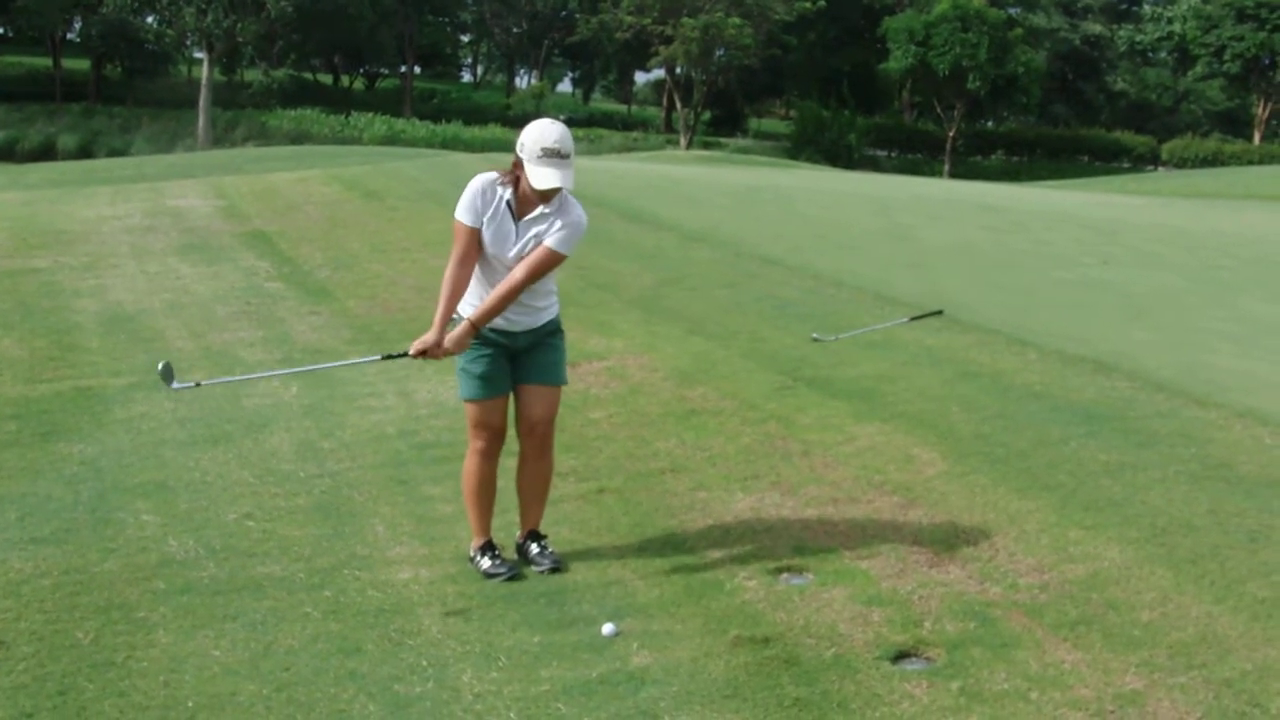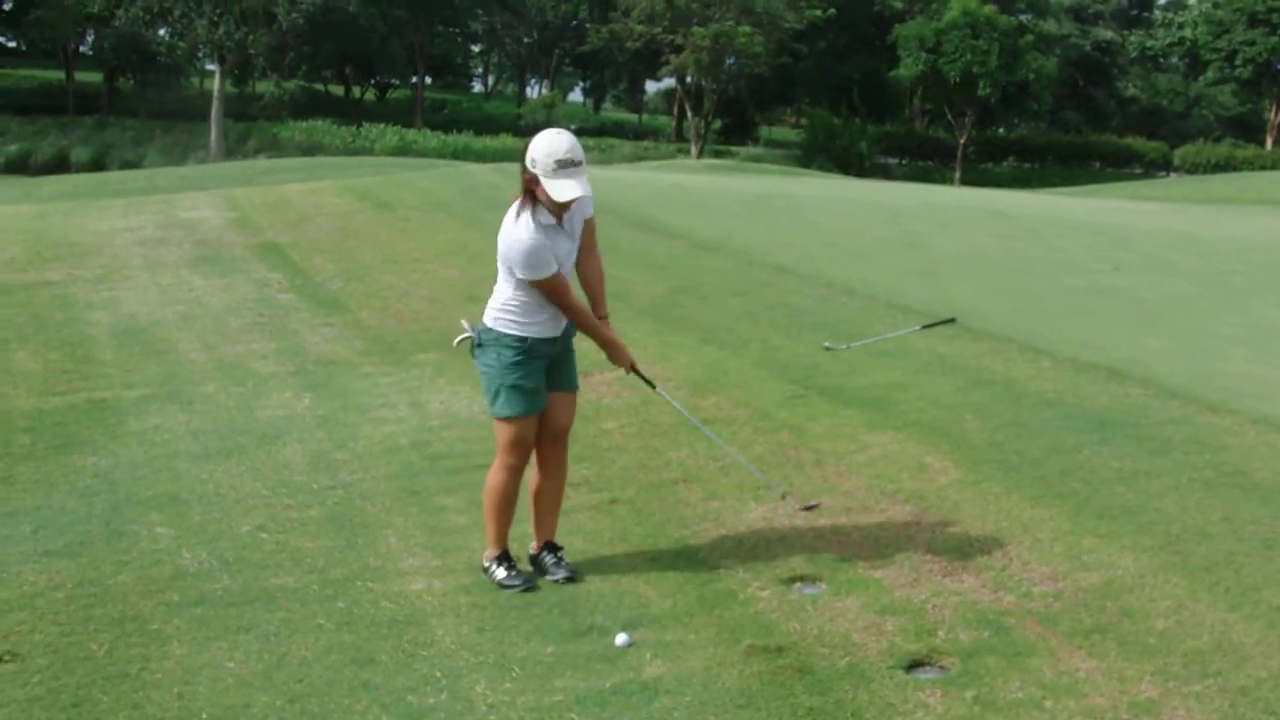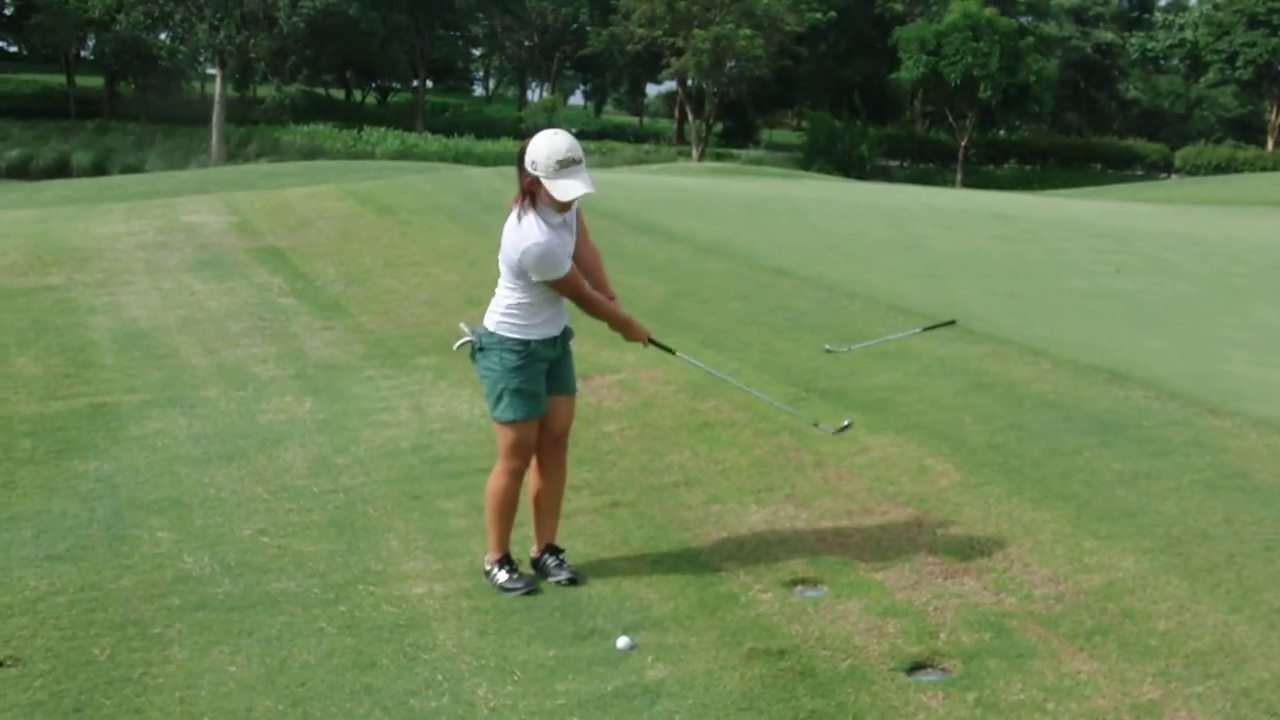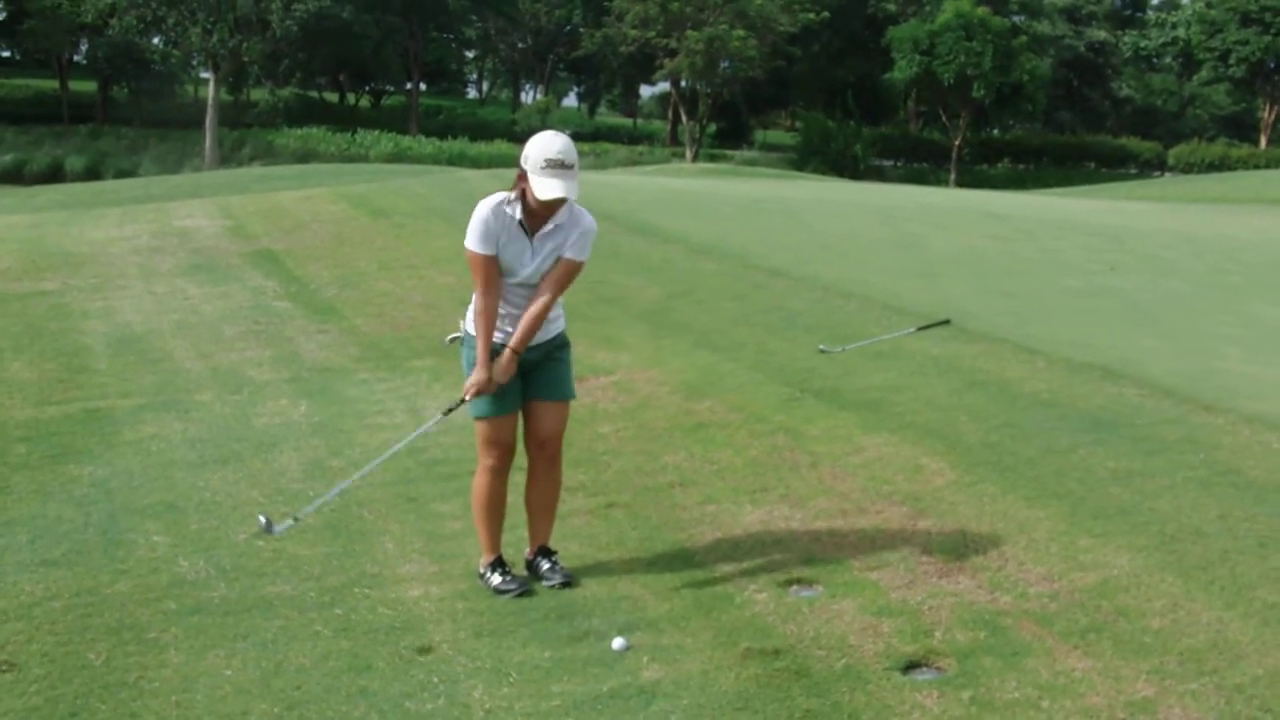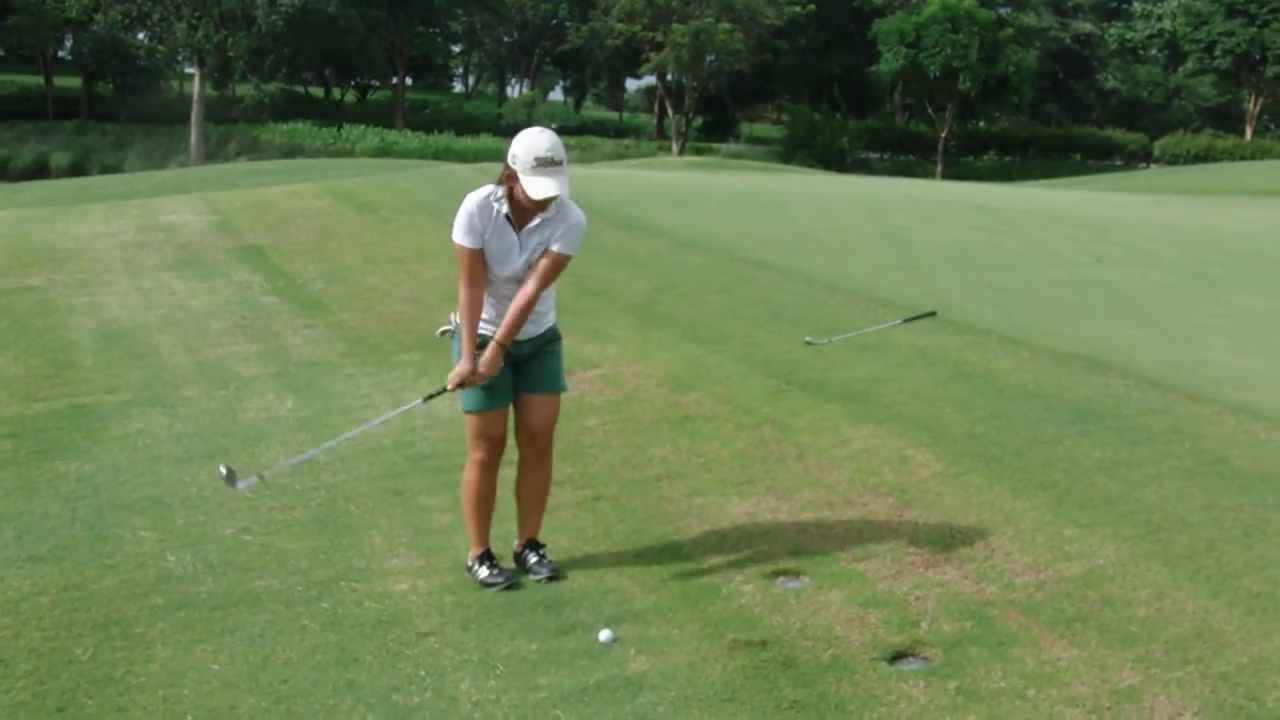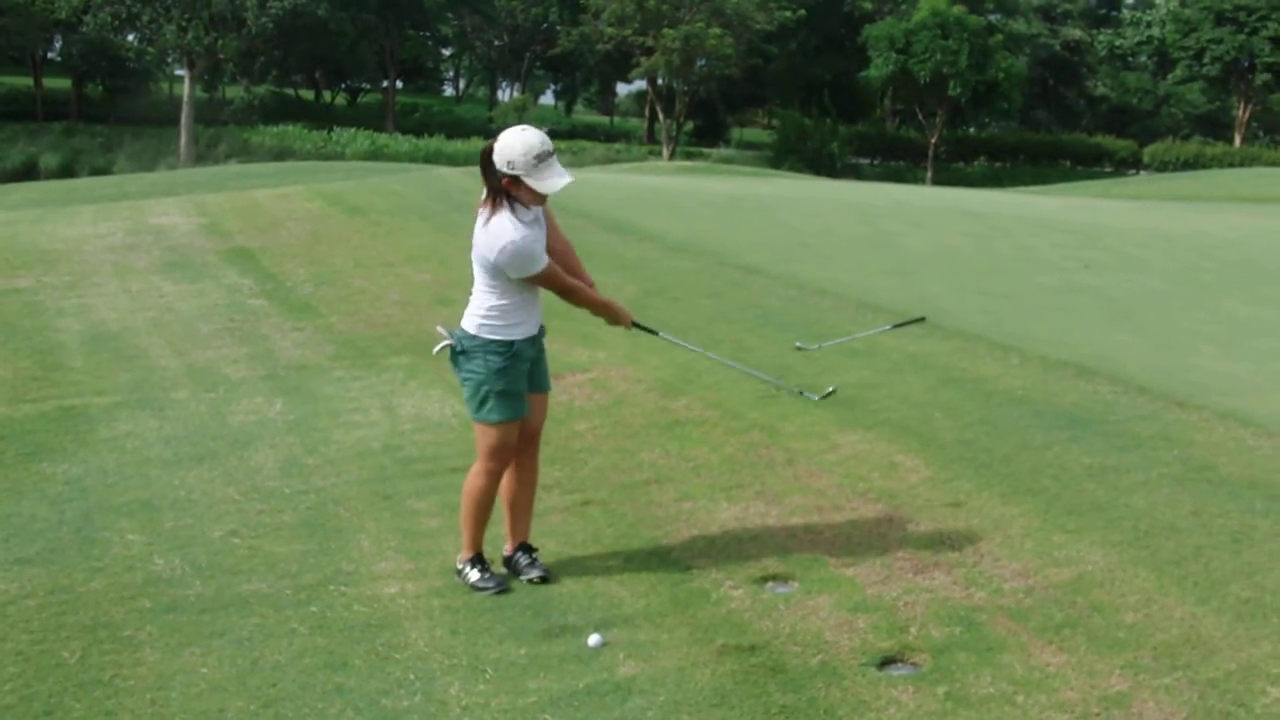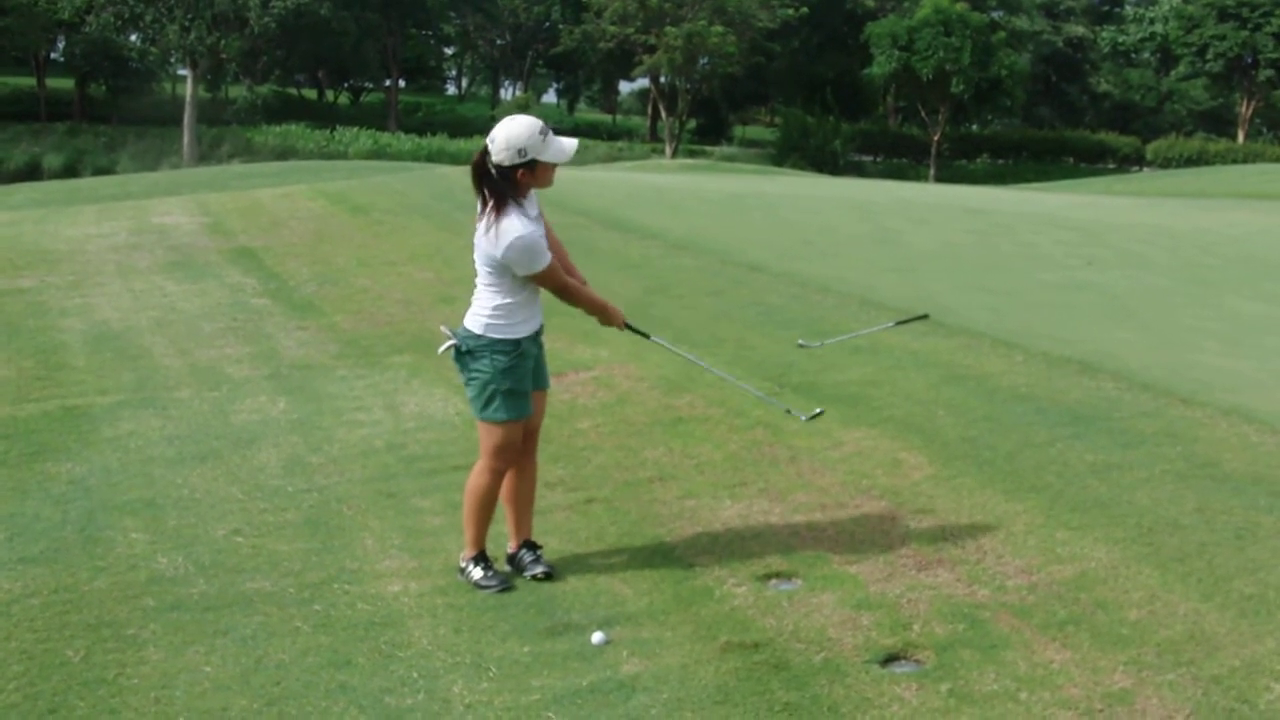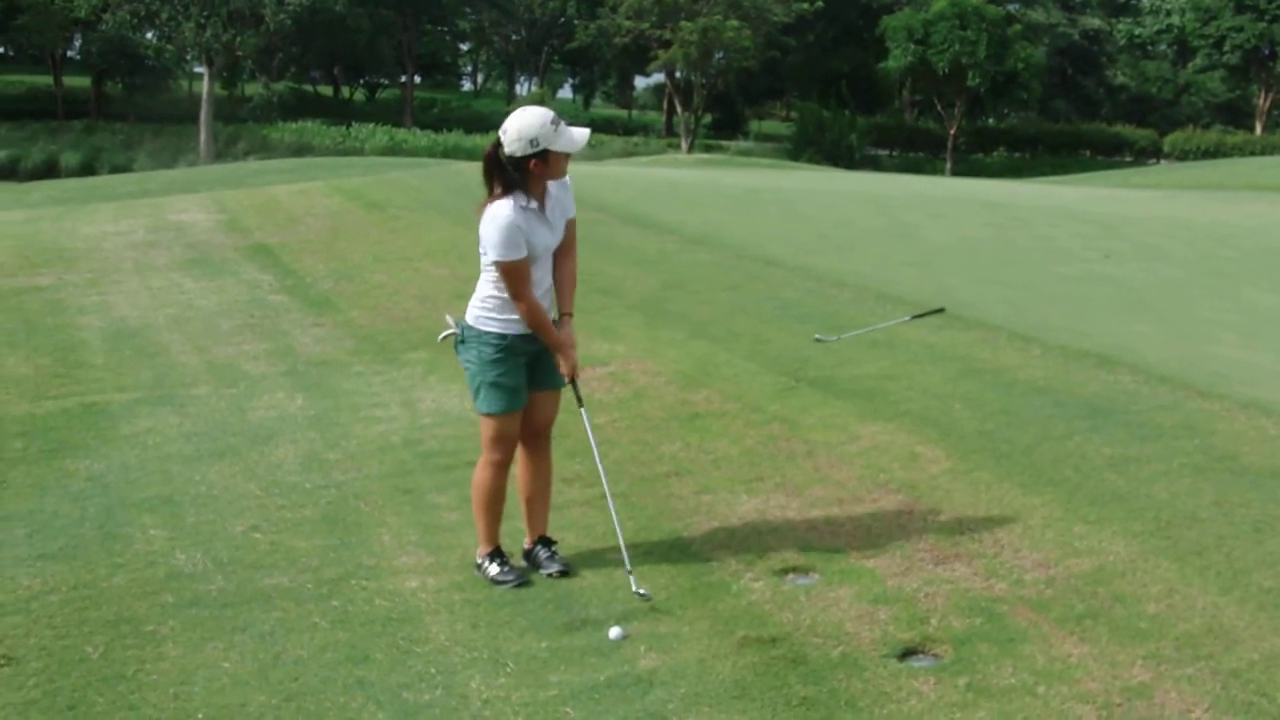
dt=0.4s
person 1, frame 1
left shoulder: (571, 218)
right shoulder: (482, 190)
left elbow: (520, 280)
right elbow: (462, 262)
left wrist: (466, 329)
right wrist: (439, 328)
left hip: (540, 332)
right hip: (484, 333)
left knee: (538, 435)
right knee: (487, 439)
left ankle: (530, 536)
right ankle: (481, 544)
person 1, frame 2
left shoulder: (575, 196)
right shoulder: (525, 239)
left elbow: (588, 257)
right elbow: (569, 304)
left wrist: (603, 321)
right wrist: (612, 345)
left hip: (554, 337)
right hip: (511, 343)
left knee: (554, 443)
right knee: (515, 452)
left ankle: (544, 546)
right ankle: (495, 555)
person 1, frame 3
left shoulder: (556, 196)
right shoulder: (536, 241)
left elbow: (583, 246)
right elbow: (583, 296)
left wrist: (613, 301)
right wrist: (626, 325)
left hip: (552, 340)
right hip: (512, 348)
left knee: (554, 445)
right knee: (516, 456)
left ankle: (545, 549)
right ankle: (497, 559)
person 1, frame 4
left shoulder: (581, 226)
right shoulder: (490, 213)
left elbow: (546, 298)
right elbow: (485, 294)
left wrist: (511, 359)
right wrist: (483, 362)
left hip: (547, 343)
right hip: (489, 343)
left knee: (547, 449)
right knee: (495, 457)
left ankle: (539, 551)
right ankle: (490, 561)
person 1, frame 5
left shoulder: (569, 219)
right shoulder: (477, 208)
left elbow: (534, 290)
right elbow: (471, 286)
left wrist: (497, 351)
right wrist: (467, 352)
left hip: (538, 339)
right hip: (483, 338)
left knee: (538, 443)
right knee: (485, 451)
left ankle: (528, 544)
right ankle: (478, 554)
person 1, frame 6
left shoulder: (526, 194)
right shoulder: (511, 239)
left elbow: (555, 238)
right elbow: (562, 286)
left wrist: (594, 293)
right wrist: (609, 310)
left hip: (526, 339)
right hip: (492, 349)
left knee: (527, 445)
right knee: (495, 457)
left ankle: (518, 547)
right ankle: (469, 557)
person 1, frame 7
left shoulder: (513, 192)
right shoulder: (516, 235)
left elbow: (549, 238)
right elbow: (560, 287)
left wrist: (585, 286)
right wrist: (603, 310)
left hip: (523, 338)
right hip: (496, 348)
left knee: (526, 444)
right knee: (499, 455)
left ankle: (521, 545)
right ankle: (472, 556)
person 1, frame 8
left shoulder: (560, 190)
right shoulder: (505, 218)
left elbow: (566, 255)
right elbow: (521, 298)
left wrist: (566, 324)
right wrist: (560, 348)
left hip: (538, 334)
right hip: (495, 339)
left knee: (539, 438)
right knee: (500, 449)
left ankle: (538, 540)
right ankle: (487, 552)
